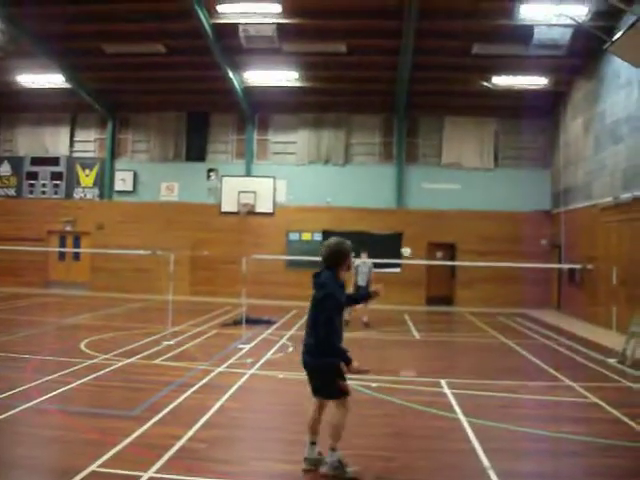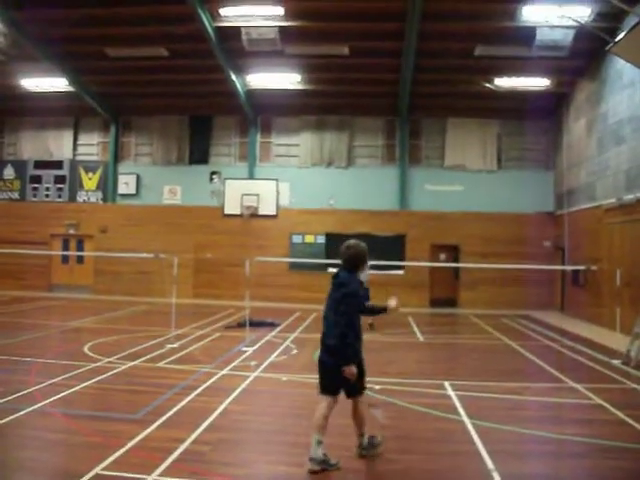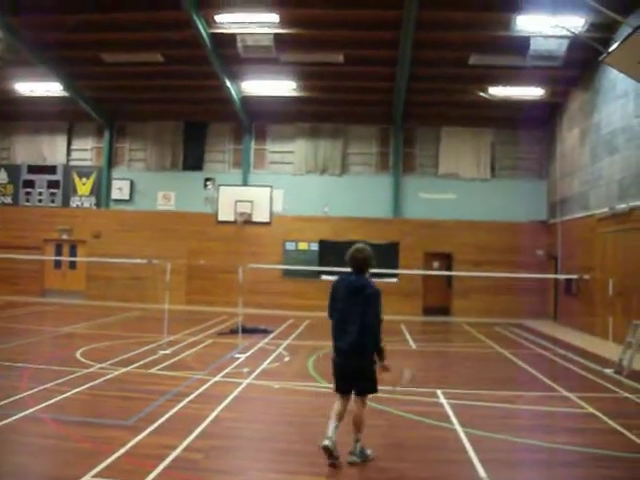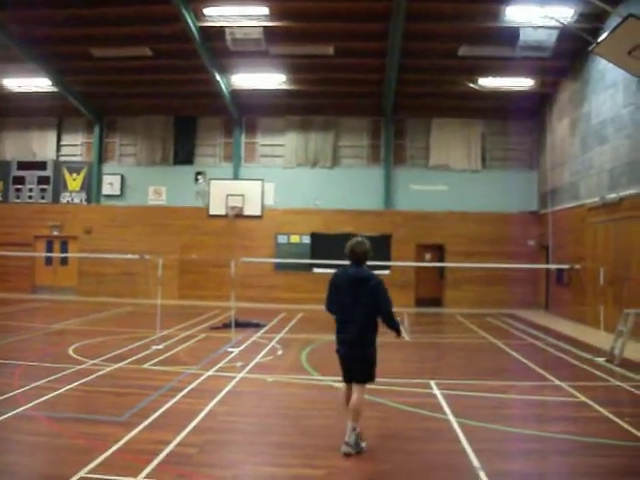
dt=0.3s
person 1, frame 1
left shoulder: (332, 282)
right shoulder: (329, 290)
right elbow: (328, 335)
left wrist: (366, 294)
right wrist: (348, 362)
left hip: (315, 354)
right hip: (323, 356)
left knee: (320, 403)
right knee: (341, 403)
left ankle: (312, 455)
person 1, frame 2
left shoulder: (341, 281)
right shoulder: (353, 287)
right elbow: (345, 325)
left wrist: (383, 308)
right wrist: (349, 361)
left hip: (327, 353)
right hip: (345, 356)
left knee: (327, 400)
right knee: (356, 399)
left ankle: (316, 455)
right ankle: (363, 442)
person 1, frame 3
left shoulder: (338, 285)
right shoulder: (370, 291)
right elbow: (372, 327)
right wrist: (381, 356)
left hip: (340, 353)
right hip: (360, 355)
left knee: (342, 398)
right knee: (360, 400)
left ankle: (330, 437)
right ankle: (356, 449)
person 1, frame 4
left shoulder: (337, 278)
right shoulder: (374, 282)
left elbow: (330, 307)
right elbow: (385, 311)
right wrist: (397, 328)
left hip: (343, 342)
right hip: (364, 344)
left knee: (349, 386)
right knee: (358, 390)
left ankle: (353, 429)
right ankle: (350, 440)
